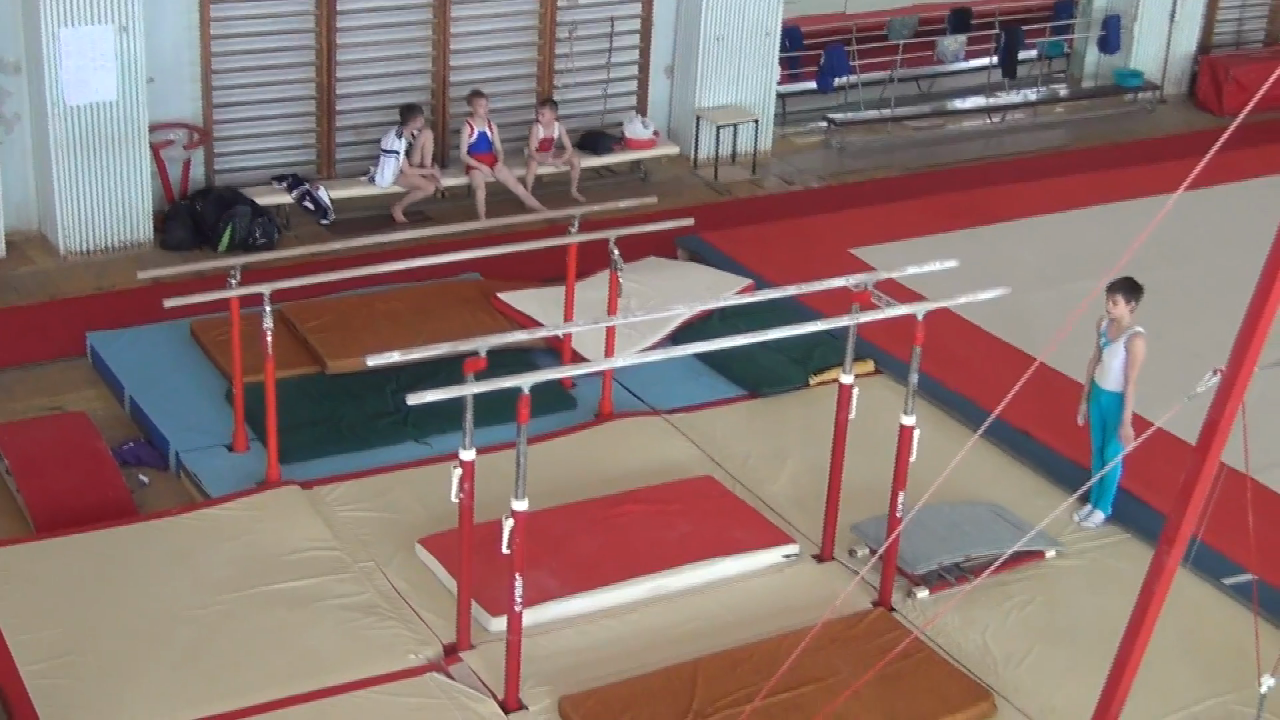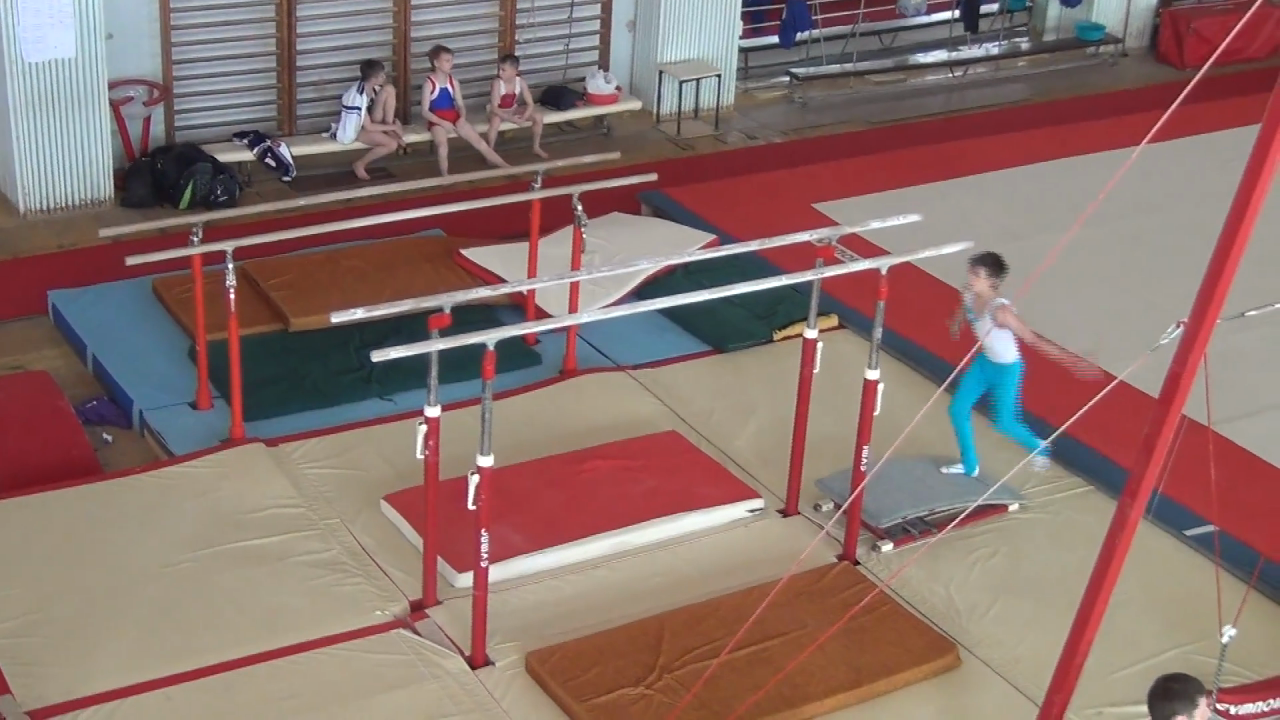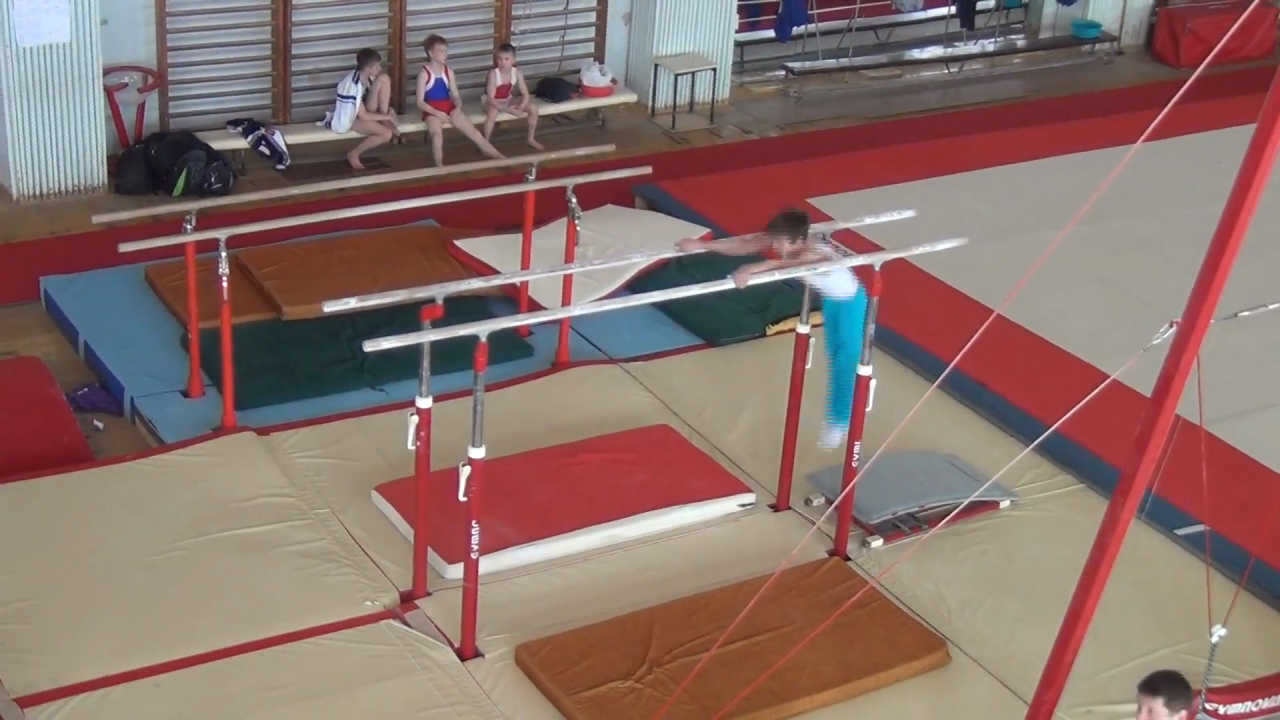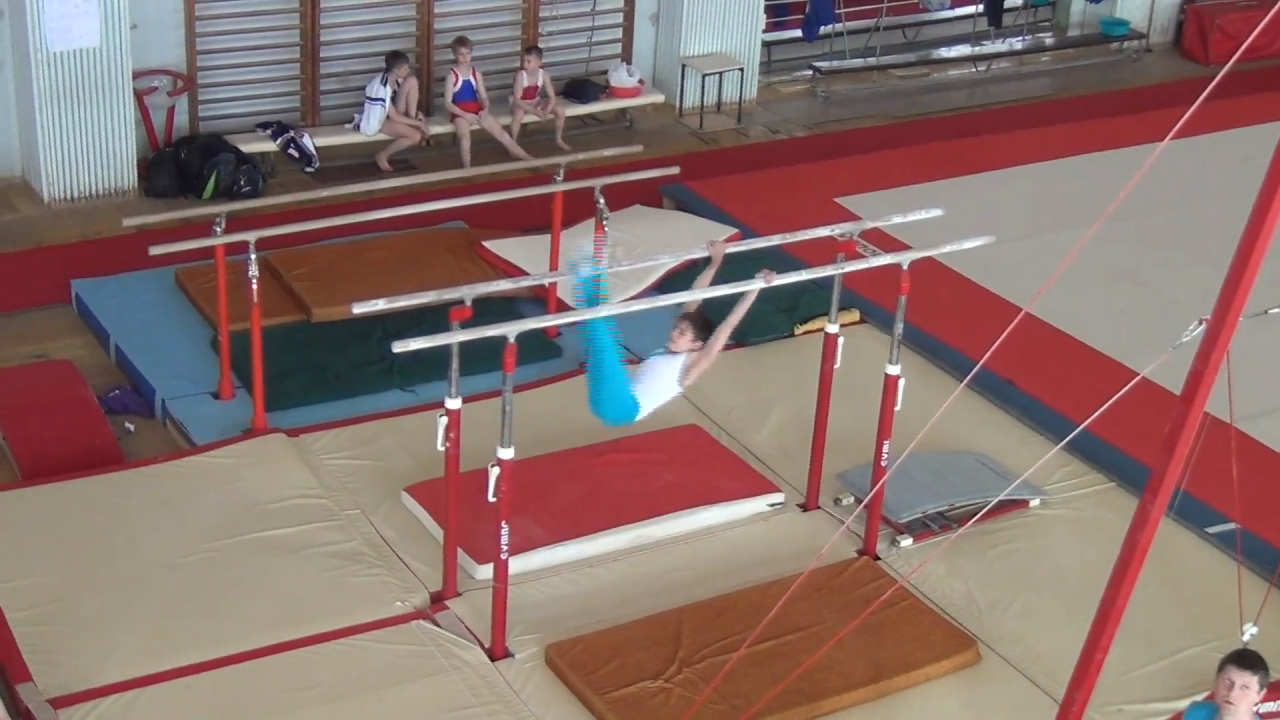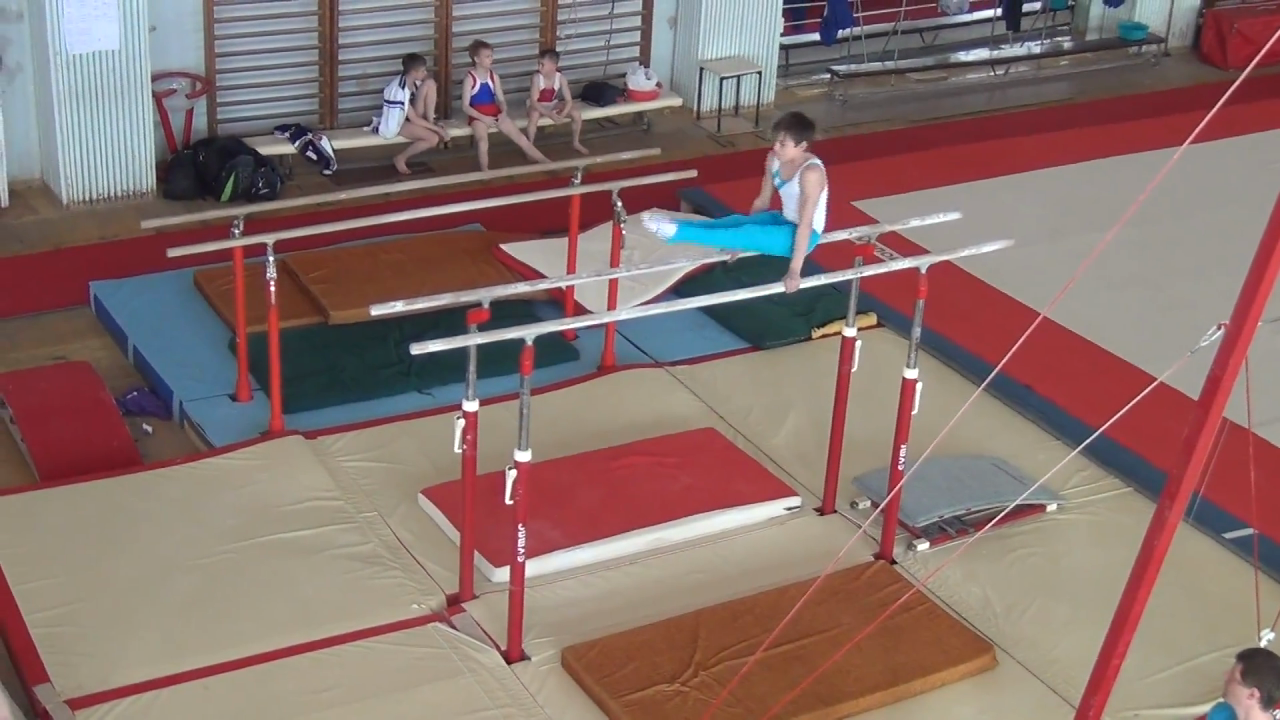
dt=1s
person 1, frame 1
left shoulder: (1135, 339)
right shoulder: (1103, 323)
left elbow: (1131, 382)
left wrist: (1126, 422)
right wrist: (1084, 397)
left hip: (1117, 399)
right hip: (1097, 393)
left knee: (1112, 456)
right knee: (1097, 451)
left ankle: (1103, 508)
right ankle: (1093, 501)
person 1, frame 2
left shoulder: (999, 310)
right shoulder: (969, 295)
left elbow: (1031, 338)
left wrist: (1071, 361)
right wrist: (957, 323)
left hip: (1005, 367)
right hip: (983, 360)
left knee: (1004, 423)
right knee: (957, 409)
left ankle: (1037, 448)
right ankle: (969, 464)
person 1, frame 3
left shoulder: (814, 255)
right shoulder: (783, 244)
left elbow: (780, 265)
right elbow: (742, 245)
left wrist: (751, 270)
right wrist: (701, 245)
left hip: (849, 301)
right hip: (830, 300)
left knee: (846, 362)
right knee: (836, 360)
left ankle: (840, 420)
right ankle: (835, 419)
person 1, frame 4
left shoulder: (696, 362)
right shoulder: (668, 351)
left elbow: (726, 328)
right elbow: (692, 300)
left wrist: (755, 289)
right wrist: (714, 263)
left hip: (625, 408)
left knee: (606, 347)
person 1, frame 5
left shoulder: (811, 172)
right shoulder: (774, 160)
left elbow: (805, 225)
right elbow: (762, 201)
left wrist: (795, 270)
right wrist: (741, 240)
left hip: (802, 237)
right hip: (784, 222)
left knee: (747, 233)
right knee: (737, 220)
left ankle: (676, 232)
right ankle: (674, 227)
